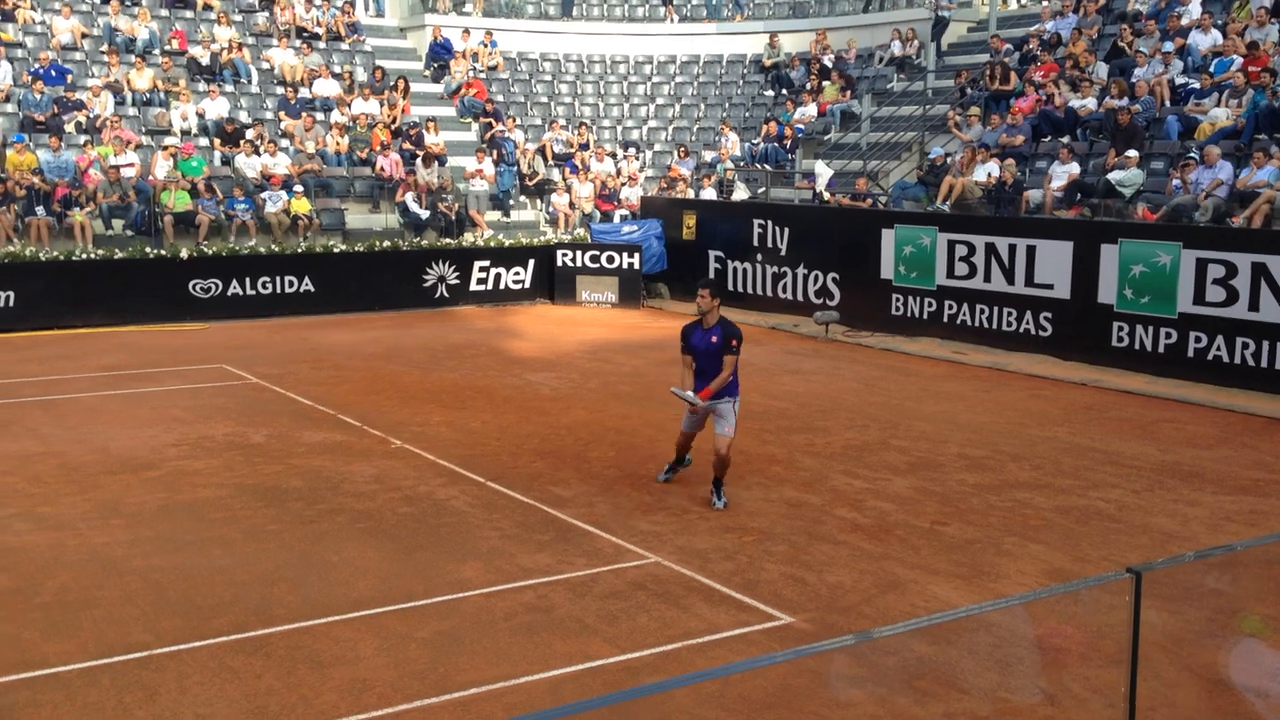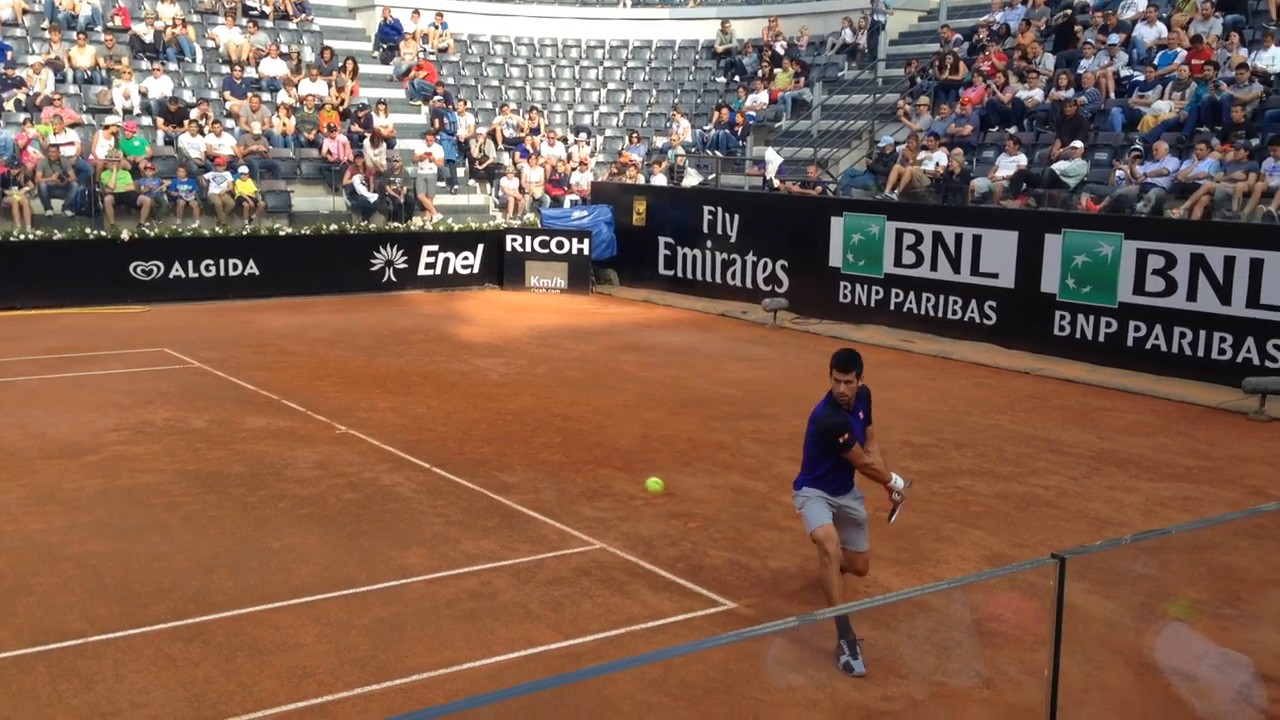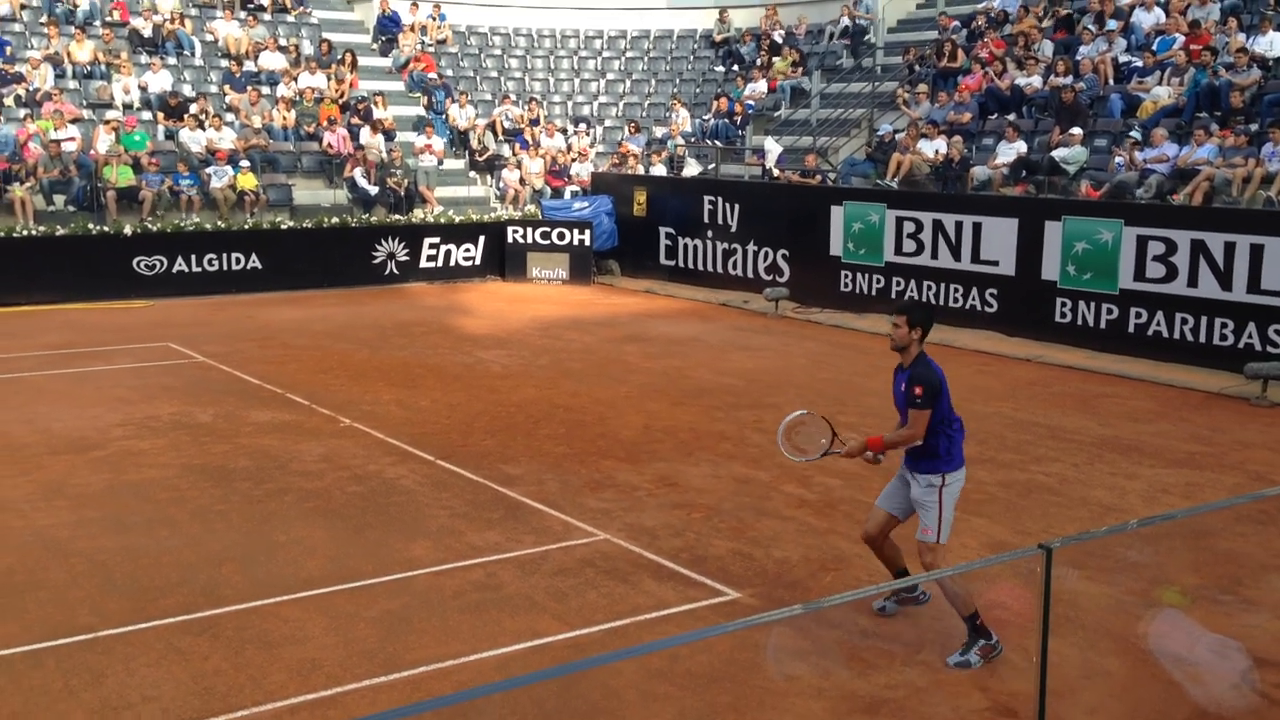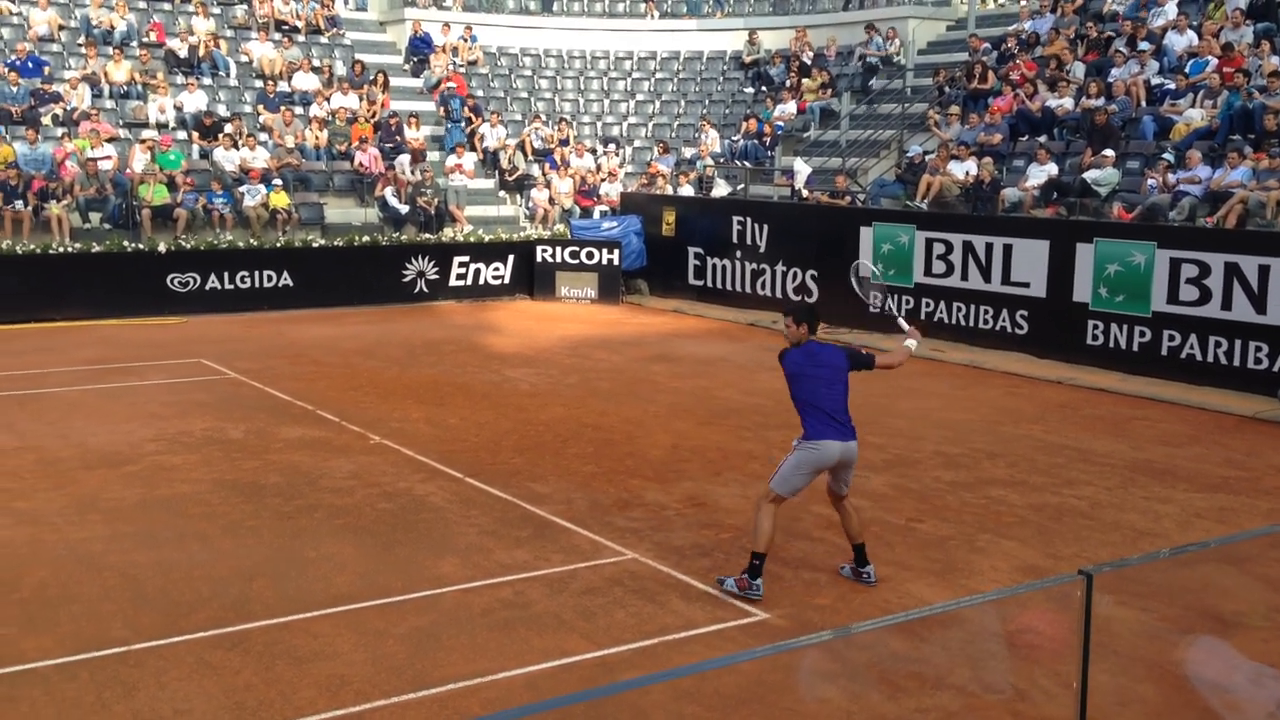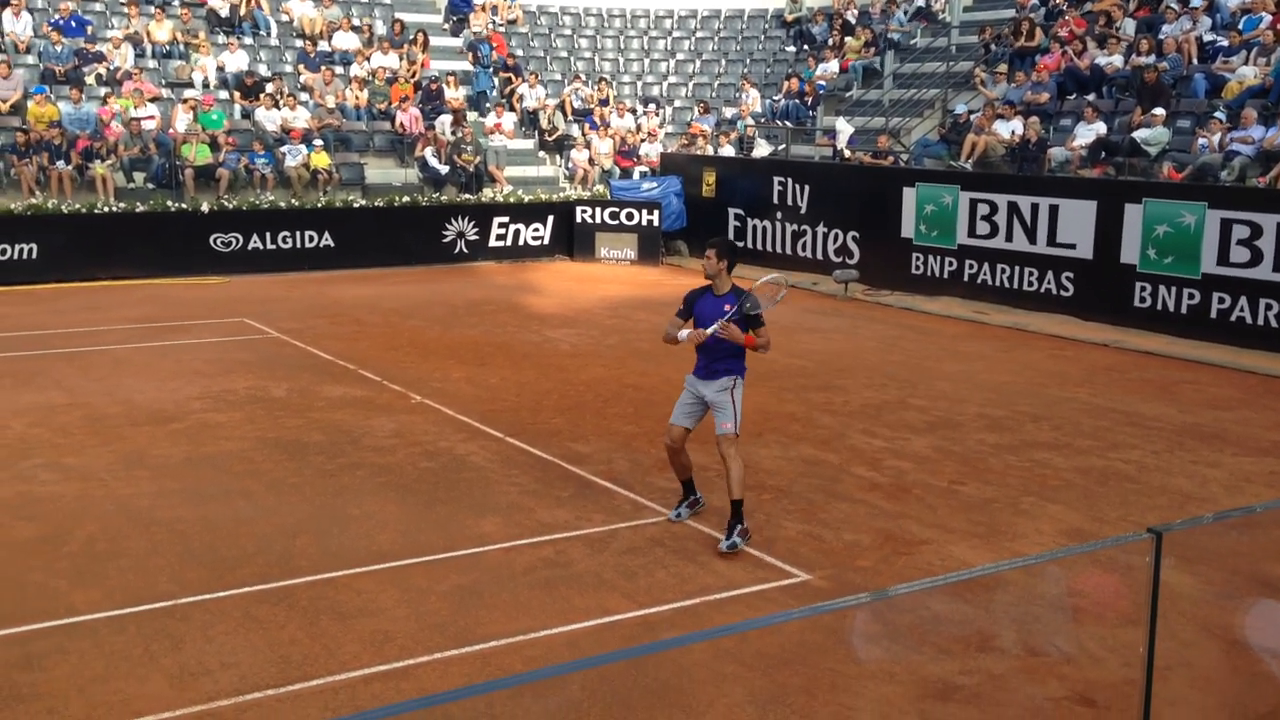
dt=1s
person 1, frame 1
left shoulder: (731, 331)
right shoulder: (689, 331)
left elbow: (727, 373)
right elbow: (687, 368)
left wrist: (704, 396)
left hip: (725, 398)
right hip: (697, 396)
left knee: (722, 451)
right knee: (684, 440)
left ankle: (718, 486)
right ankle: (680, 461)
person 1, frame 2
left shoulder: (861, 397)
right shoulder: (825, 418)
left elbow: (869, 432)
right elbow: (862, 462)
left wrist: (887, 480)
right wrist: (894, 481)
left hip: (848, 493)
right hip: (811, 492)
left knee: (858, 567)
right knee: (828, 546)
left ankle: (830, 569)
right ankle: (846, 639)
person 1, frame 3
left shoulder: (924, 376)
right shoulder: (901, 370)
left elbow: (915, 435)
left wrist: (868, 443)
right wrist: (879, 447)
left hip: (940, 476)
right hip: (912, 471)
left knee: (931, 558)
right knee: (873, 533)
left ankle: (983, 638)
right ankle: (908, 590)
person 1, frame 4
left shoulder: (789, 356)
right shoulder: (843, 353)
right elbow: (891, 361)
left wrist: (791, 344)
right wrist: (911, 341)
left hip: (816, 445)
right hip: (848, 445)
left knee: (767, 502)
right knee: (838, 498)
left ankle: (751, 578)
right ankle: (862, 567)
person 1, frame 5
left shoulder: (744, 300)
right shoulder: (695, 297)
left elbow: (765, 343)
right elbow: (668, 333)
left wrist: (742, 338)
right wrist: (688, 334)
left hip: (727, 383)
right hip: (696, 381)
left knee: (727, 448)
right knee: (673, 442)
left ankle: (738, 525)
right ankle: (691, 496)
